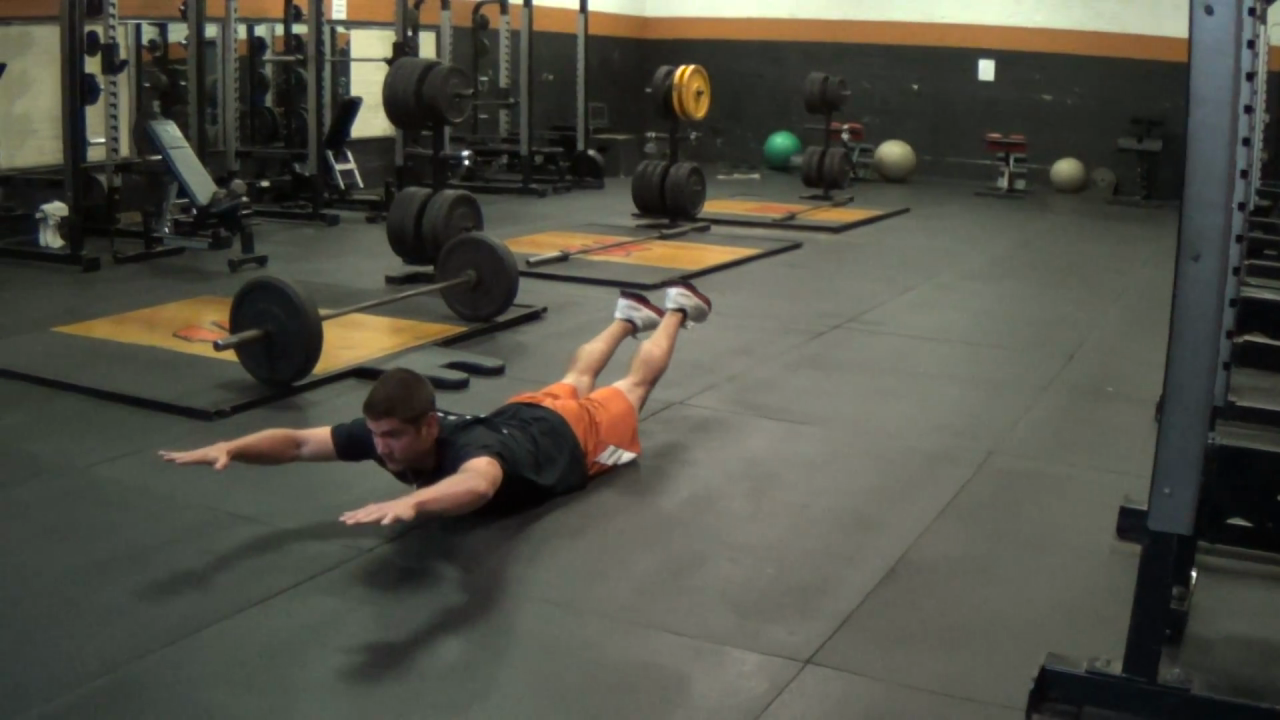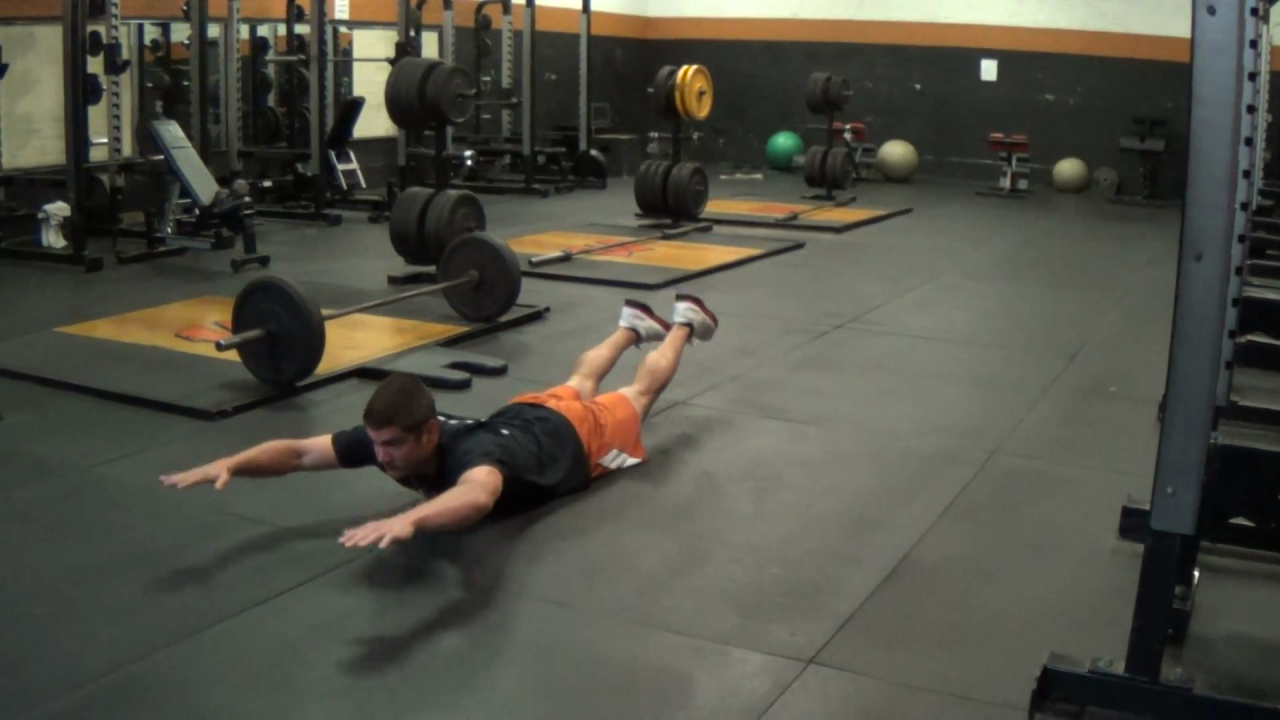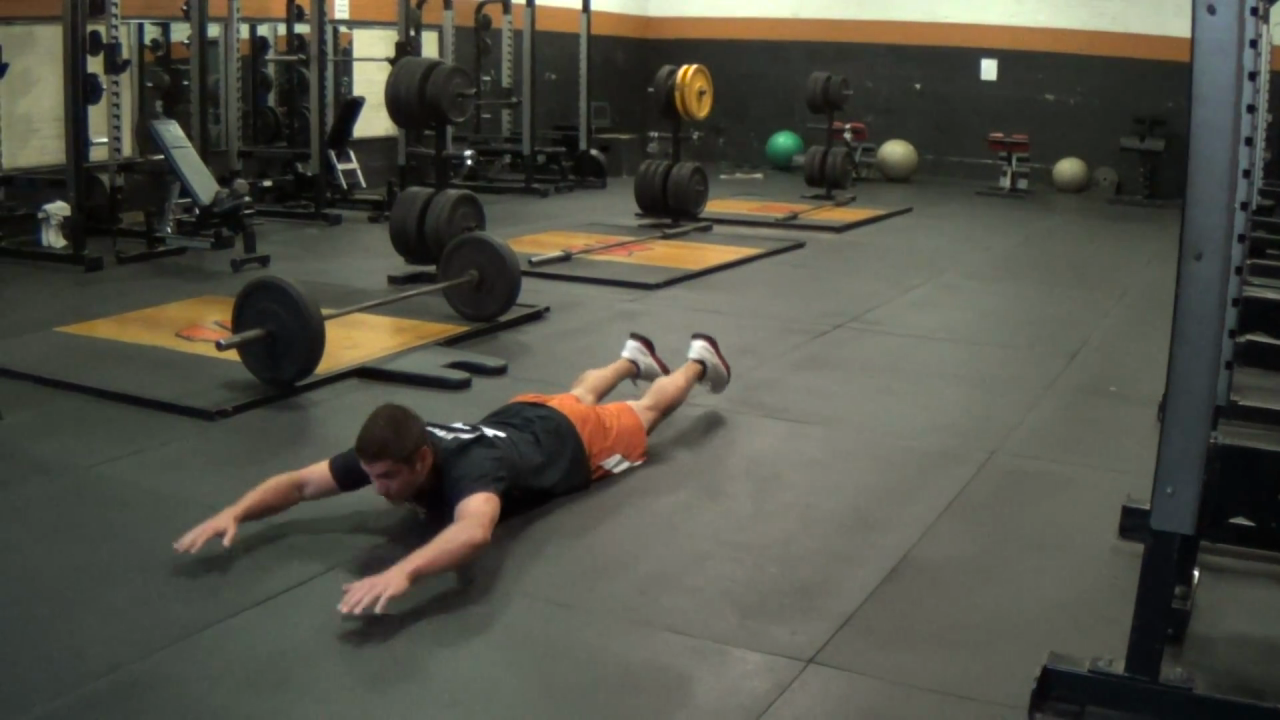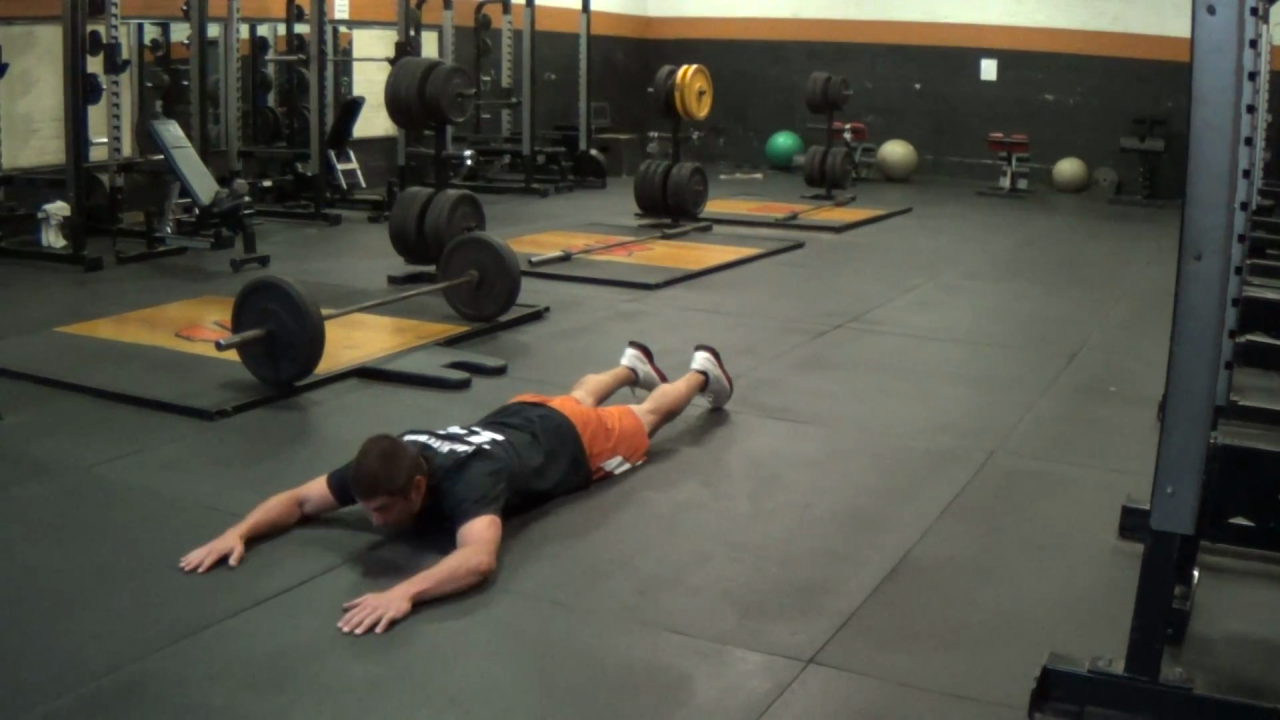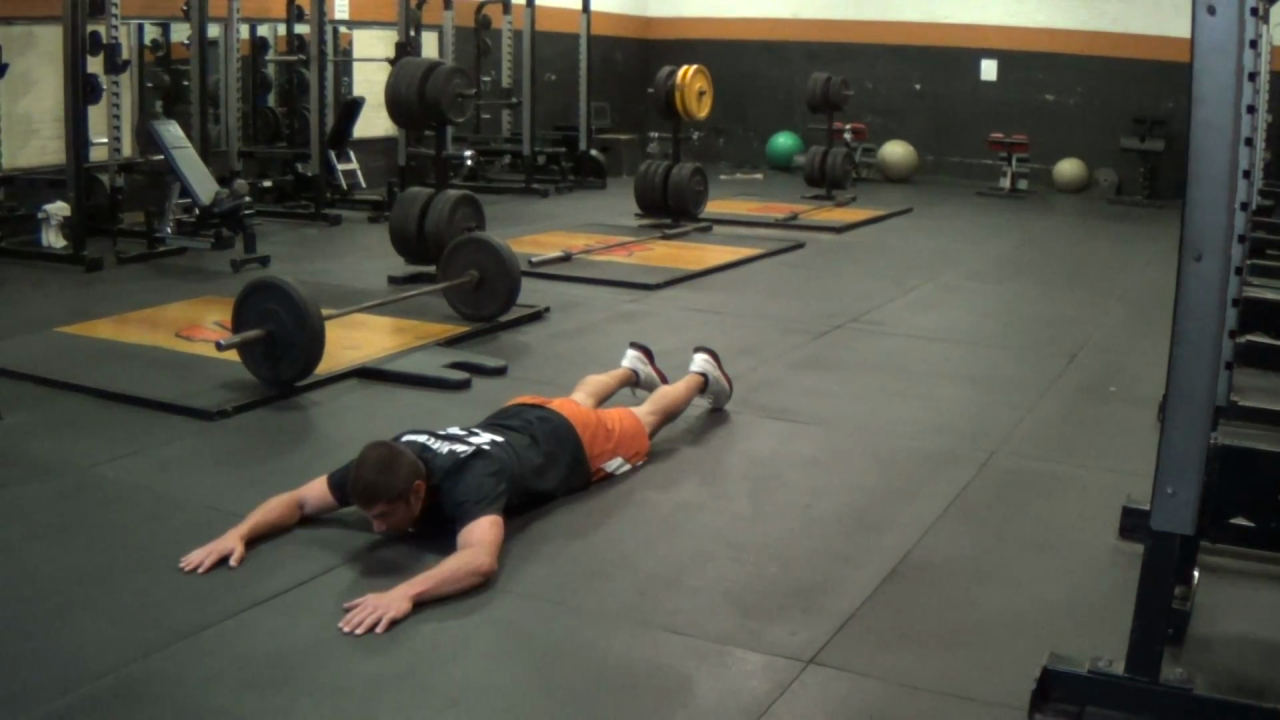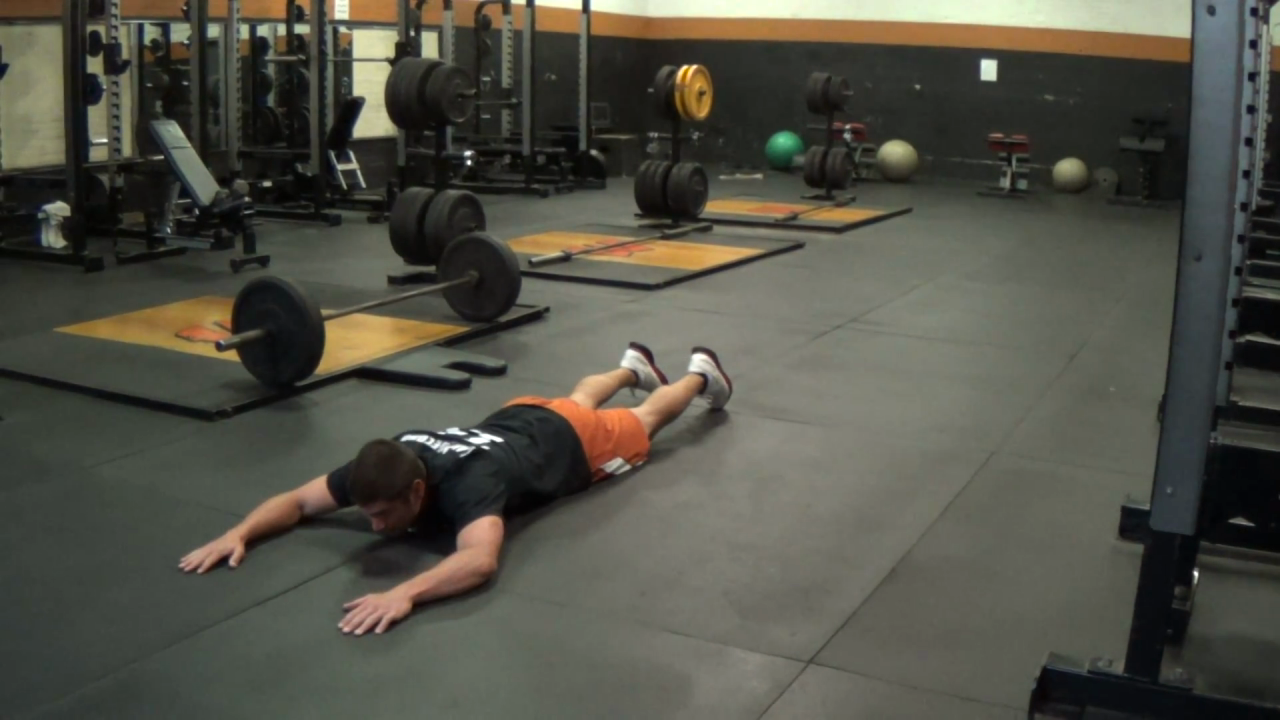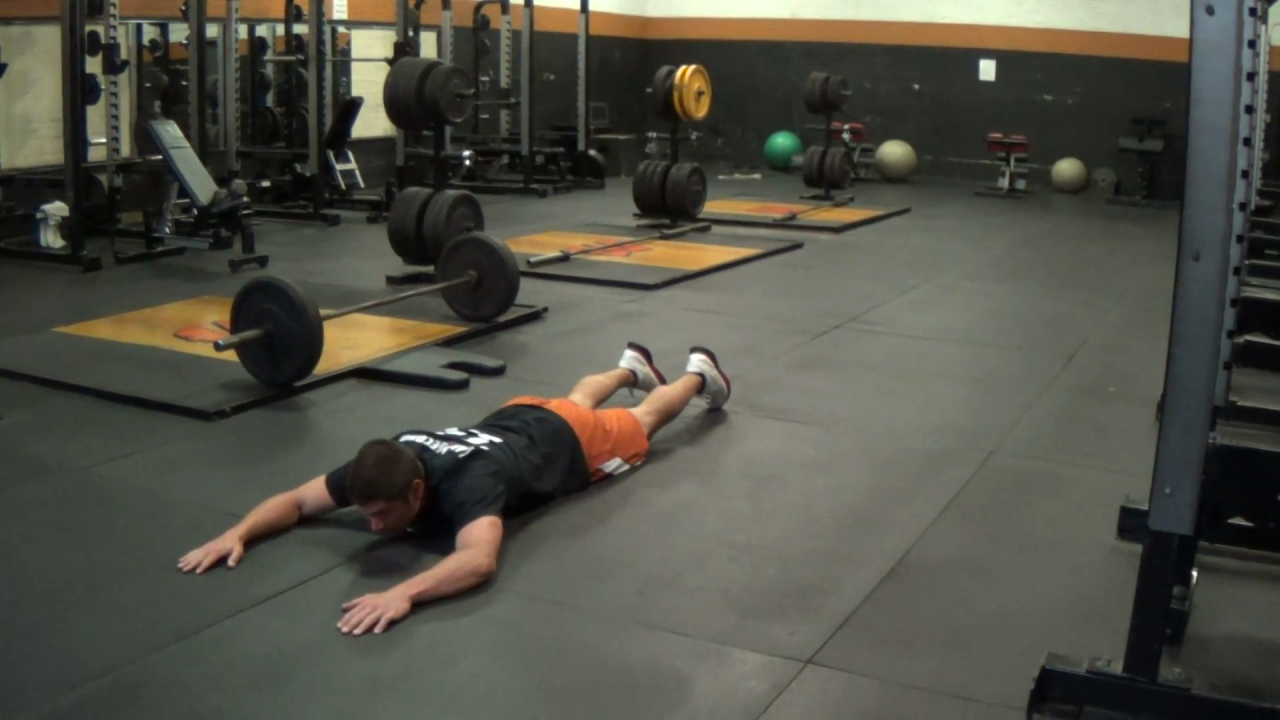
dt=0.2s
person 1, frame 1
left shoulder: (466, 446)
right shoulder: (385, 430)
left elbow: (478, 487)
right elbow: (297, 442)
left wrist: (410, 500)
right wrist: (229, 447)
left hip: (570, 436)
right hip: (521, 415)
left knee: (632, 389)
right knee: (576, 379)
left ankle: (675, 310)
right ankle: (629, 316)
person 1, frame 2
left shoulder: (466, 452)
right shoulder: (384, 438)
left elbow: (478, 498)
right elbow: (299, 452)
left wrist: (406, 519)
right wrist: (229, 463)
left hip: (572, 438)
right hip: (521, 418)
left knee: (636, 397)
right knee: (579, 383)
left ankle: (684, 324)
right ankle: (633, 325)
person 1, frame 3
left shoulder: (465, 466)
right shoulder: (384, 457)
left elbow: (475, 531)
right elbow: (299, 482)
left wrist: (402, 572)
right wrist: (233, 512)
left hip: (569, 441)
right hip: (519, 417)
left knee: (641, 415)
right knee: (579, 394)
left ankle: (699, 362)
right ankle: (633, 358)
person 1, frame 4
left shoulder: (467, 483)
right shoulder: (383, 470)
left elbow: (479, 559)
right elbow: (300, 499)
left wrist: (404, 592)
right wrist: (238, 532)
left hip: (569, 440)
right hip: (516, 419)
left knee: (642, 418)
right knee: (579, 395)
left ankle: (702, 371)
right ankle: (633, 364)
person 1, frame 5
left shoulder: (467, 483)
right shoulder: (388, 459)
left elbow: (481, 559)
right elbow: (298, 499)
left wrist: (404, 592)
right wrist: (238, 533)
left hip: (569, 442)
right hip: (516, 420)
left knee: (643, 421)
right knee: (578, 397)
left ankle: (702, 373)
right ankle: (634, 366)
person 1, frame 6
left shoulder: (467, 484)
right shoulder: (388, 460)
left elbow: (481, 560)
right elbow: (298, 500)
left wrist: (404, 593)
right wrist: (238, 533)
left hip: (569, 443)
right hip: (516, 421)
left knee: (642, 421)
right knee: (579, 398)
left ankle: (701, 373)
right ankle: (634, 366)
person 1, frame 7
left shoulder: (466, 484)
right shoulder: (387, 461)
left elbow: (479, 560)
right elbow: (297, 499)
left wrist: (403, 592)
right wrist: (238, 532)
left hip: (569, 443)
right hip: (514, 420)
left knee: (640, 422)
right knee: (578, 398)
left ankle: (700, 373)
right ankle: (633, 367)
